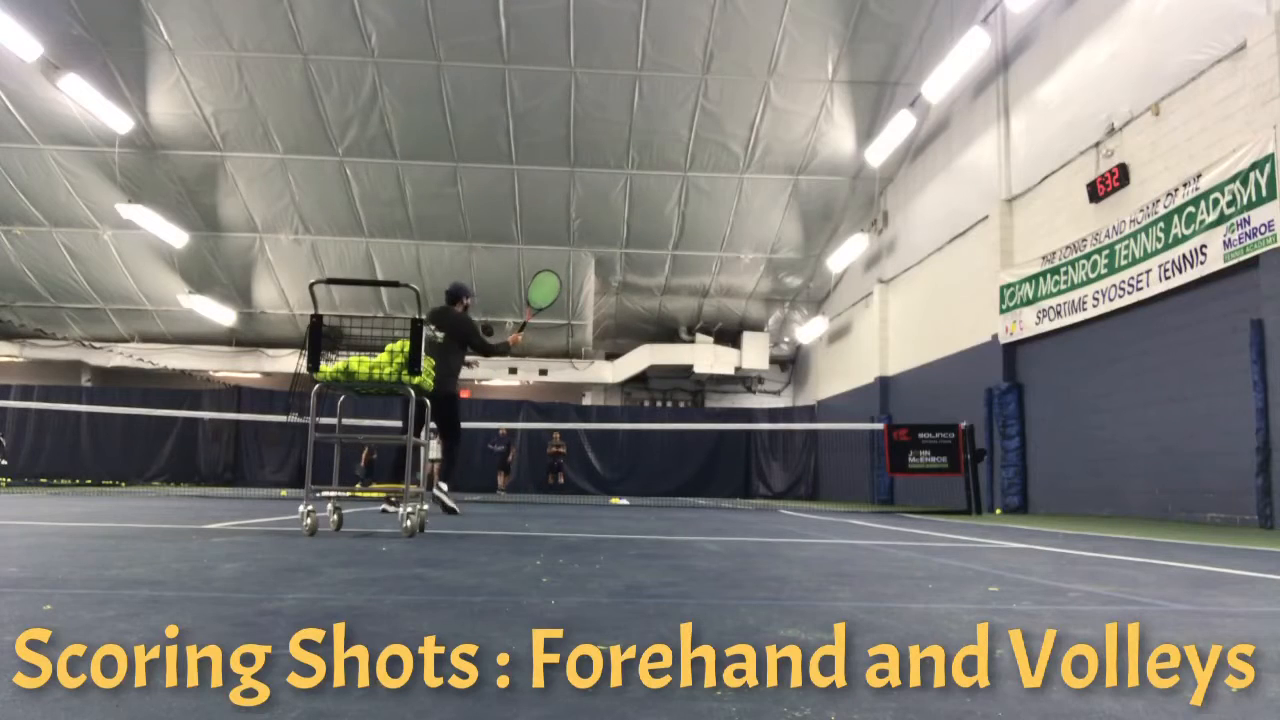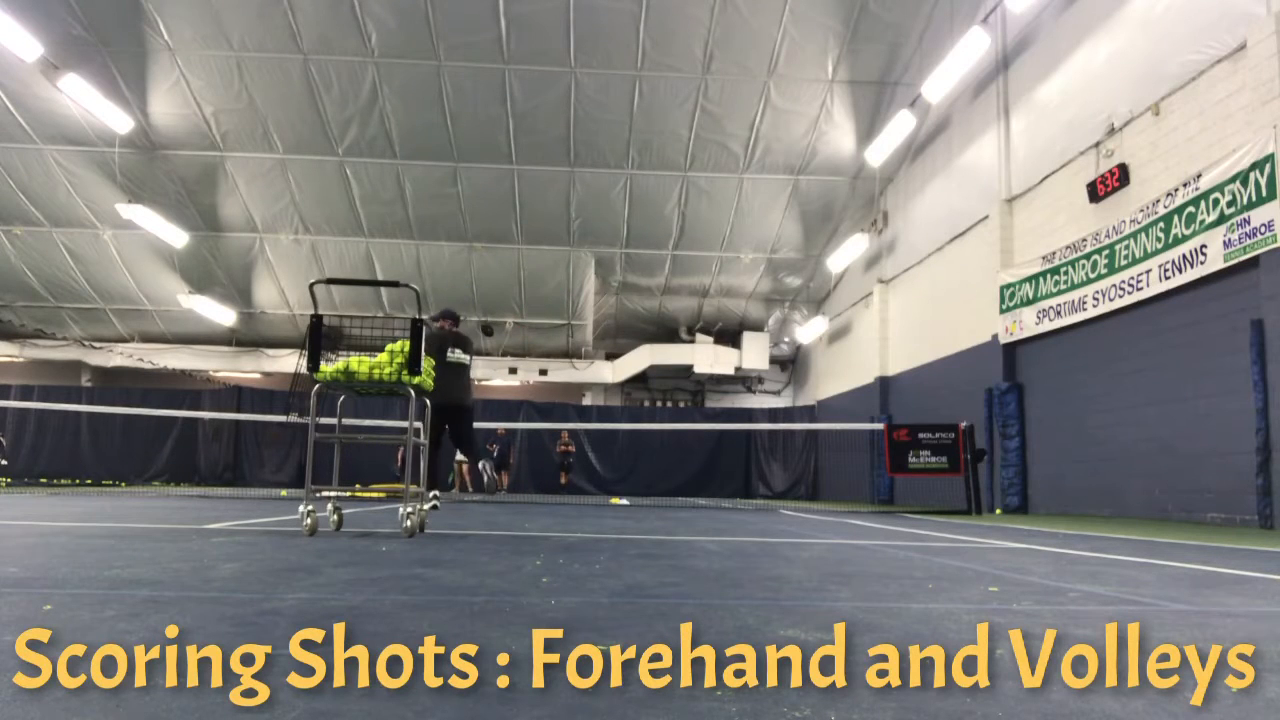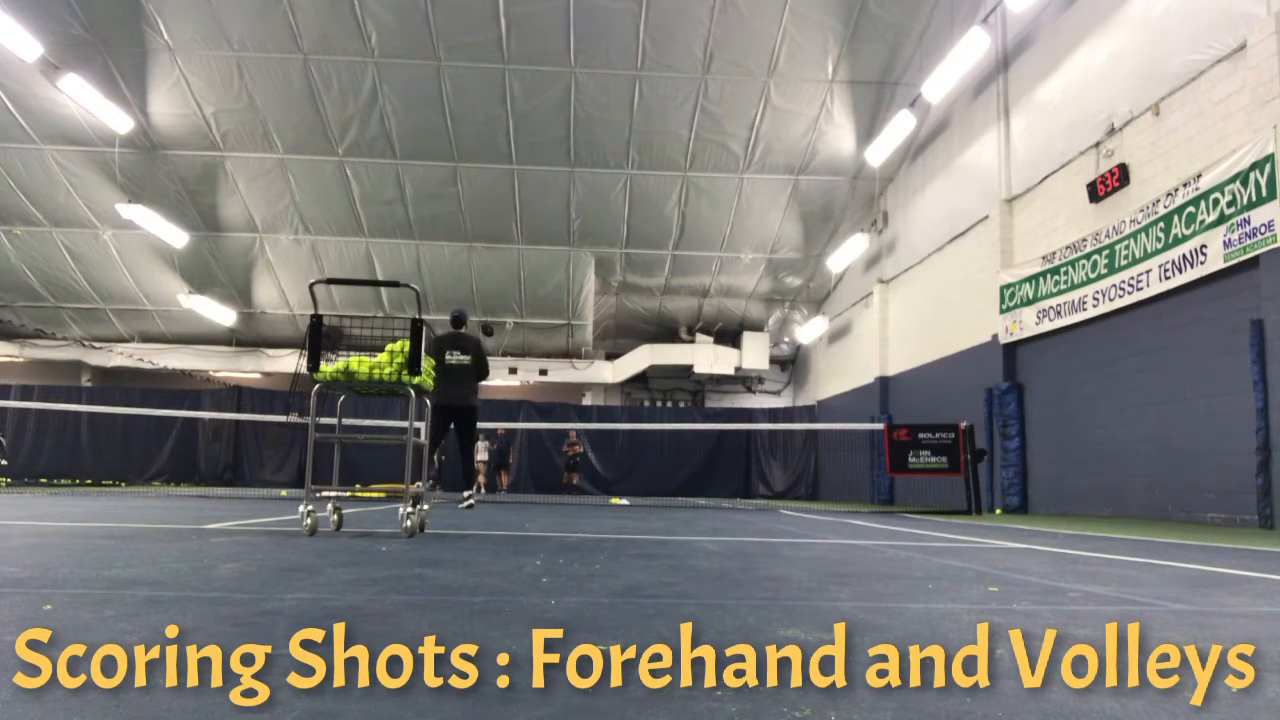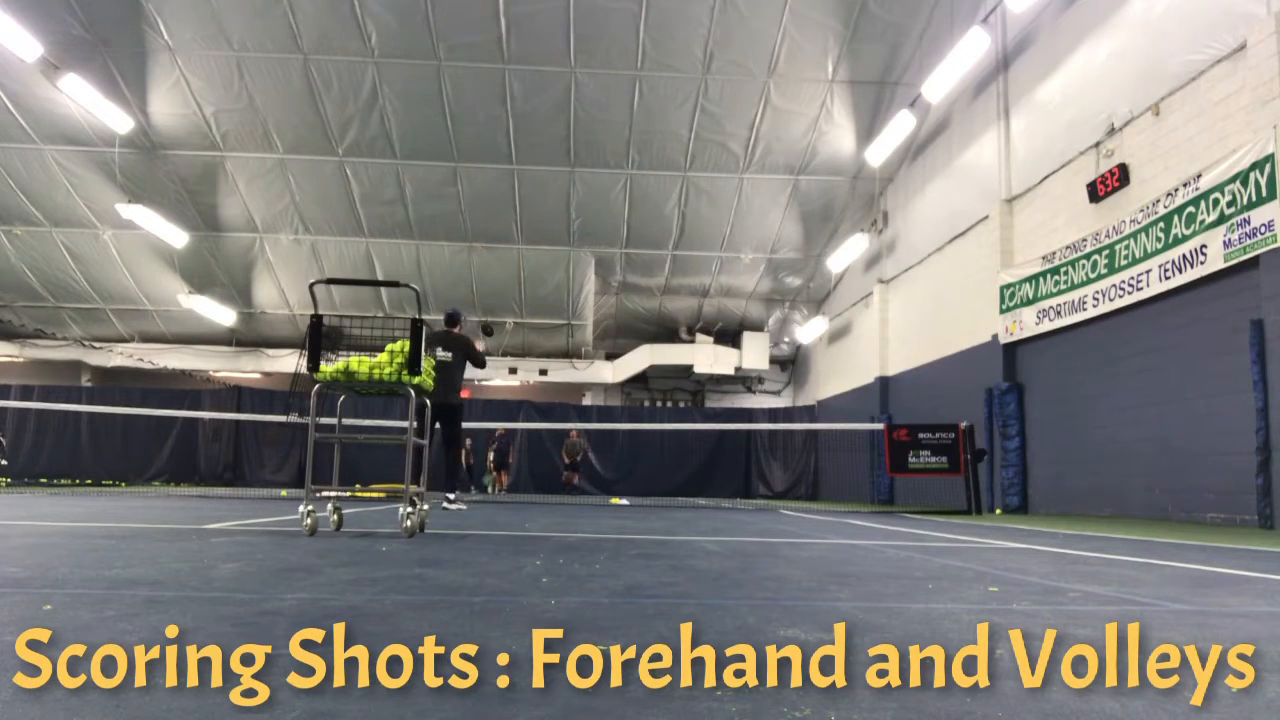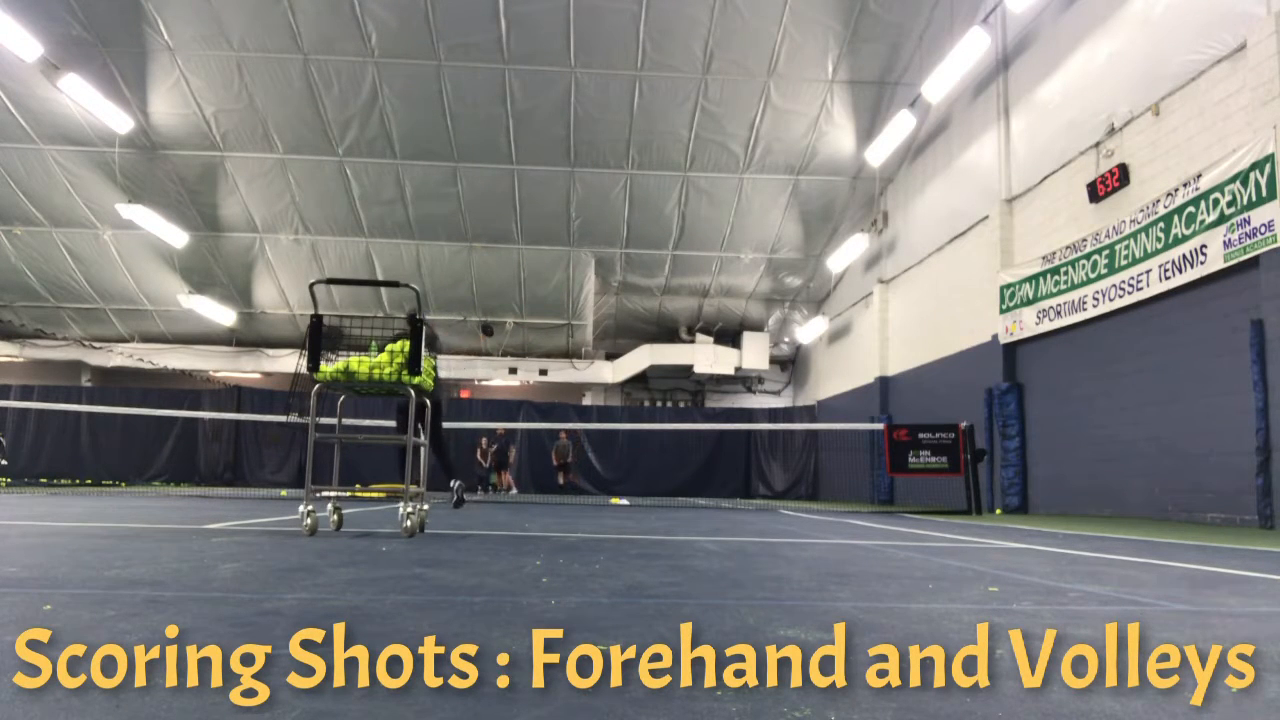
dt=1s
person 1, frame 1
left shoulder: (432, 316)
right shoulder: (463, 321)
right elbow: (485, 349)
right wrist: (509, 343)
right hip: (443, 388)
right knee: (451, 440)
right ankle: (442, 486)
person 1, frame 2
left shoulder: (434, 338)
right shoulder: (467, 343)
left hip: (437, 401)
right hip: (462, 402)
left knee: (431, 448)
right knee: (467, 443)
left ankle: (432, 494)
right ankle: (482, 463)
person 1, frame 3
left shoulder: (439, 341)
right shoulder: (475, 343)
right elbow: (484, 372)
left hip: (443, 402)
right hip: (467, 404)
left knee: (430, 447)
right knee: (467, 449)
right ankle: (468, 494)
person 1, frame 4
left shoulder: (428, 339)
right shoulder: (463, 341)
right elbow: (481, 363)
right wrist: (479, 350)
left hip: (426, 399)
right hip: (450, 401)
right knee: (452, 449)
right ankle: (450, 496)
person 1, frame 5
left shoulder: (402, 339)
right shoulder: (432, 339)
left hip: (409, 400)
right hip: (432, 399)
left knee: (405, 446)
right knee: (438, 443)
right ankle: (454, 481)
